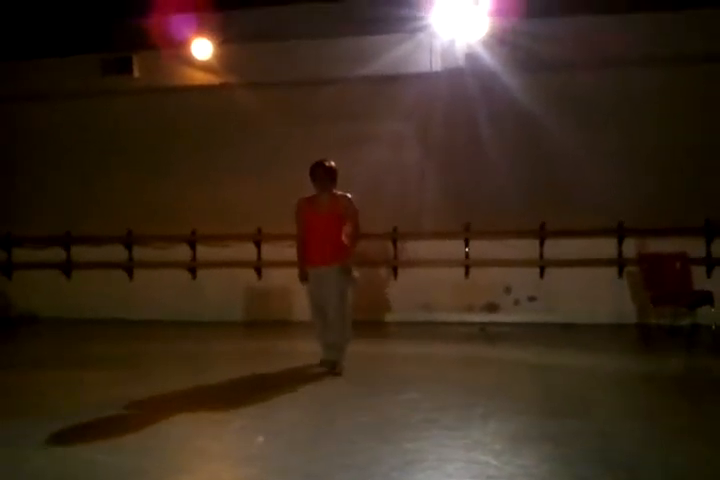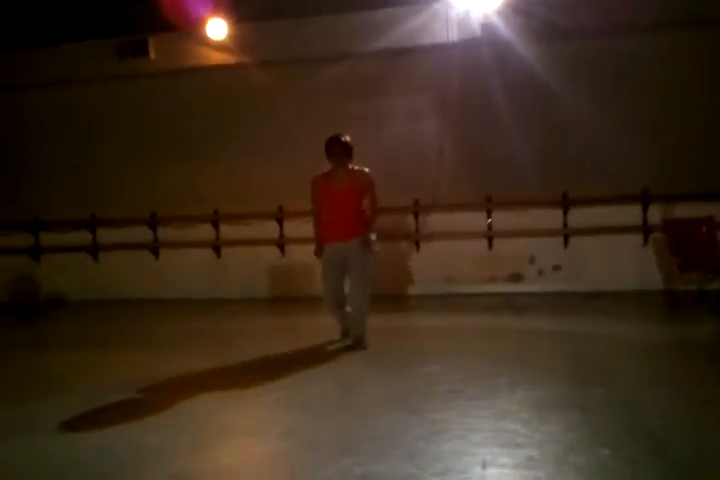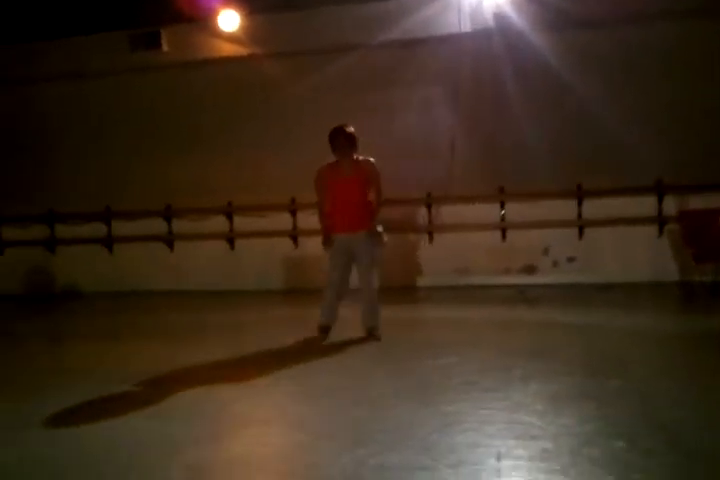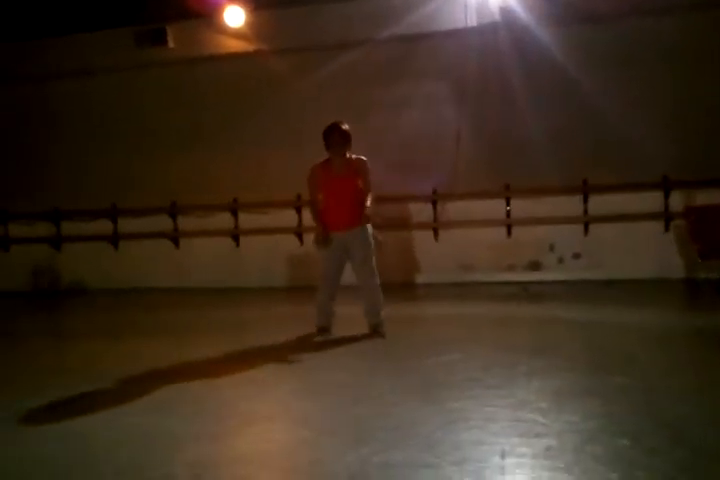
dt=0.2s
person 1, frame 1
left shoulder: (344, 201)
right shoulder: (303, 205)
left elbow: (354, 232)
right elbow: (301, 237)
left wrist: (348, 258)
right wrist: (301, 265)
left hip: (337, 266)
right hip: (313, 267)
left knee: (338, 313)
right knee: (320, 315)
left ankle: (335, 358)
right ankle: (329, 354)
person 1, frame 2
left shoulder: (362, 176)
right shoulder: (319, 181)
left elbow: (372, 206)
right elbow: (317, 213)
left wrist: (367, 231)
right wrist: (318, 241)
left hip: (357, 241)
right hip: (331, 244)
left knee: (359, 290)
right knee: (331, 291)
left ankle: (358, 333)
right ankle: (346, 322)
person 1, frame 3
left shoulder: (368, 166)
right shoulder: (324, 173)
left elbow: (377, 196)
right elbow: (321, 204)
left wrist: (374, 221)
right wrist: (325, 231)
left hip: (364, 233)
right hip: (338, 235)
left knee: (369, 282)
right knee: (335, 282)
left ankle: (371, 325)
right ankle: (326, 322)
person 1, frame 4
left shoulder: (360, 164)
right shoulder: (318, 171)
left elbow: (367, 191)
right elbow: (314, 202)
left wrist: (366, 206)
right wrist: (320, 228)
left hip: (358, 231)
right hip: (332, 234)
left knee: (369, 278)
right knee: (328, 280)
left ankle: (375, 322)
right ankle: (323, 323)
